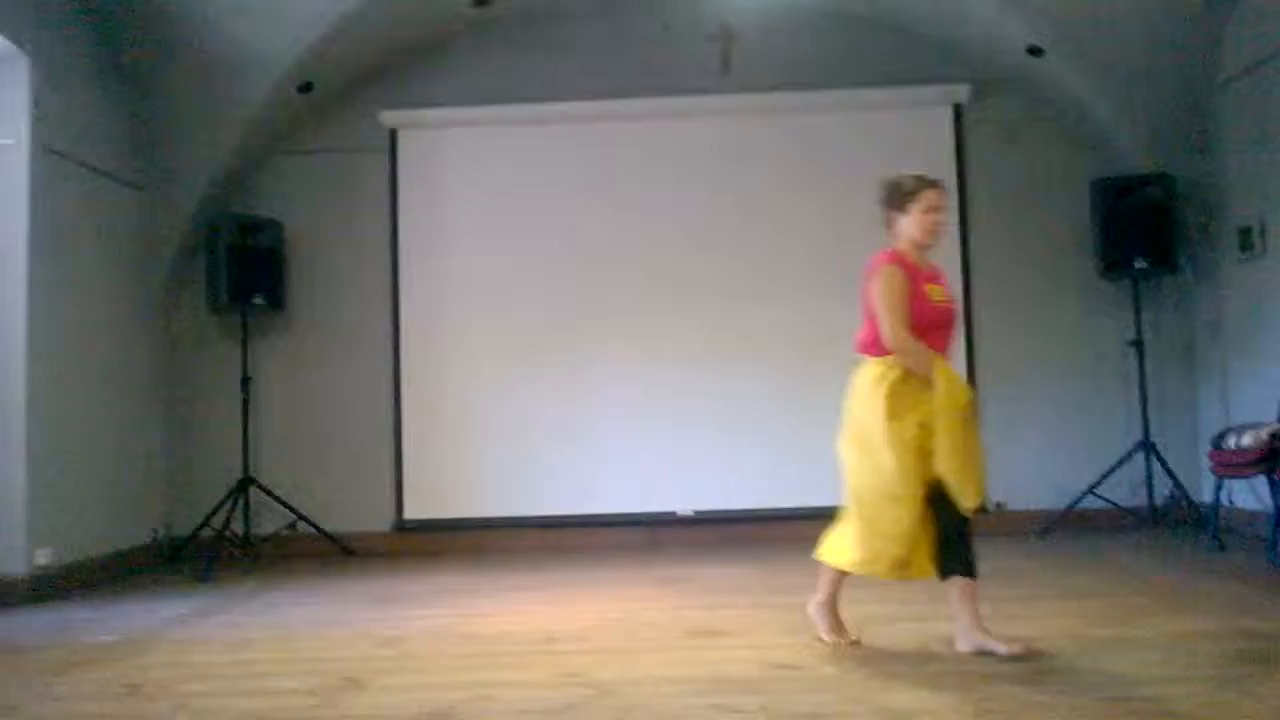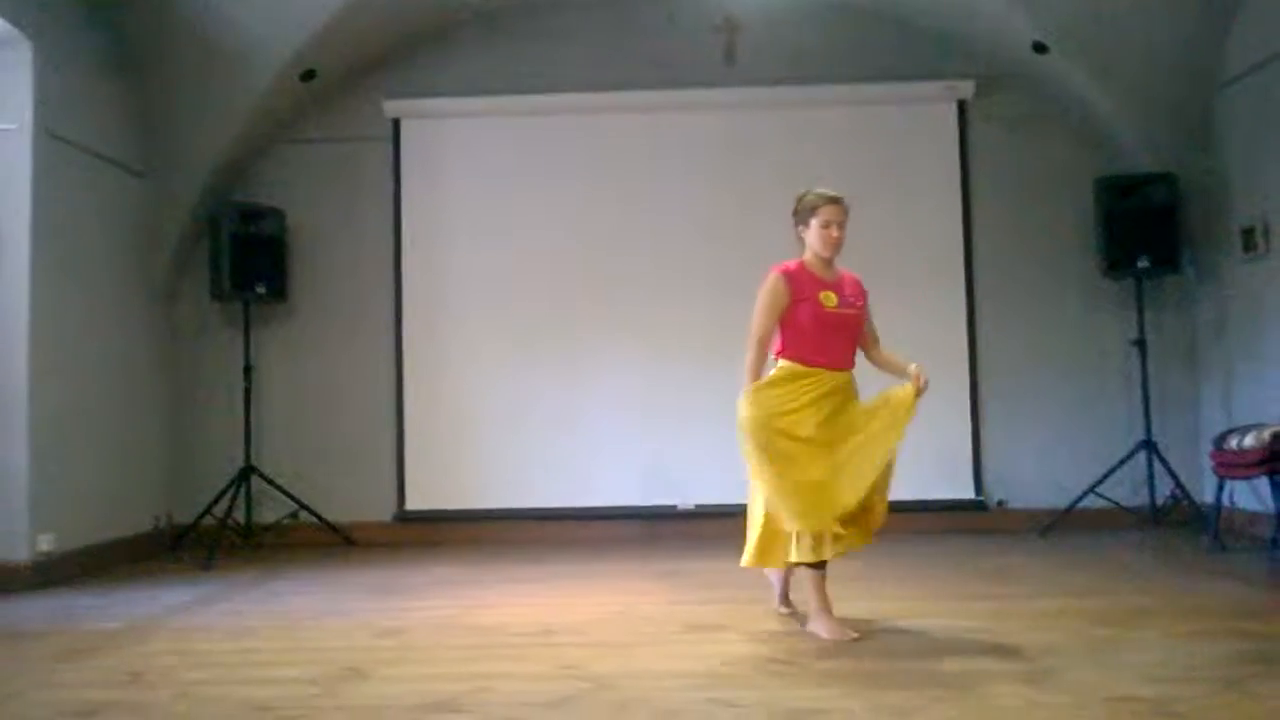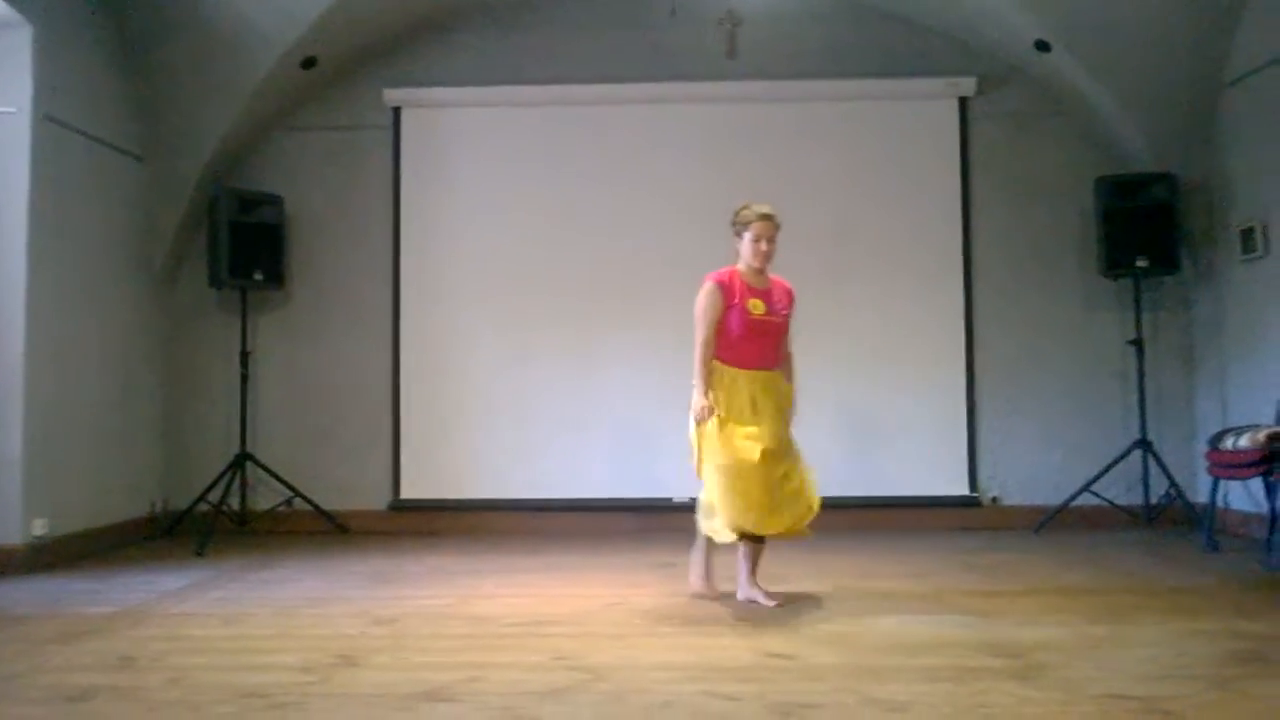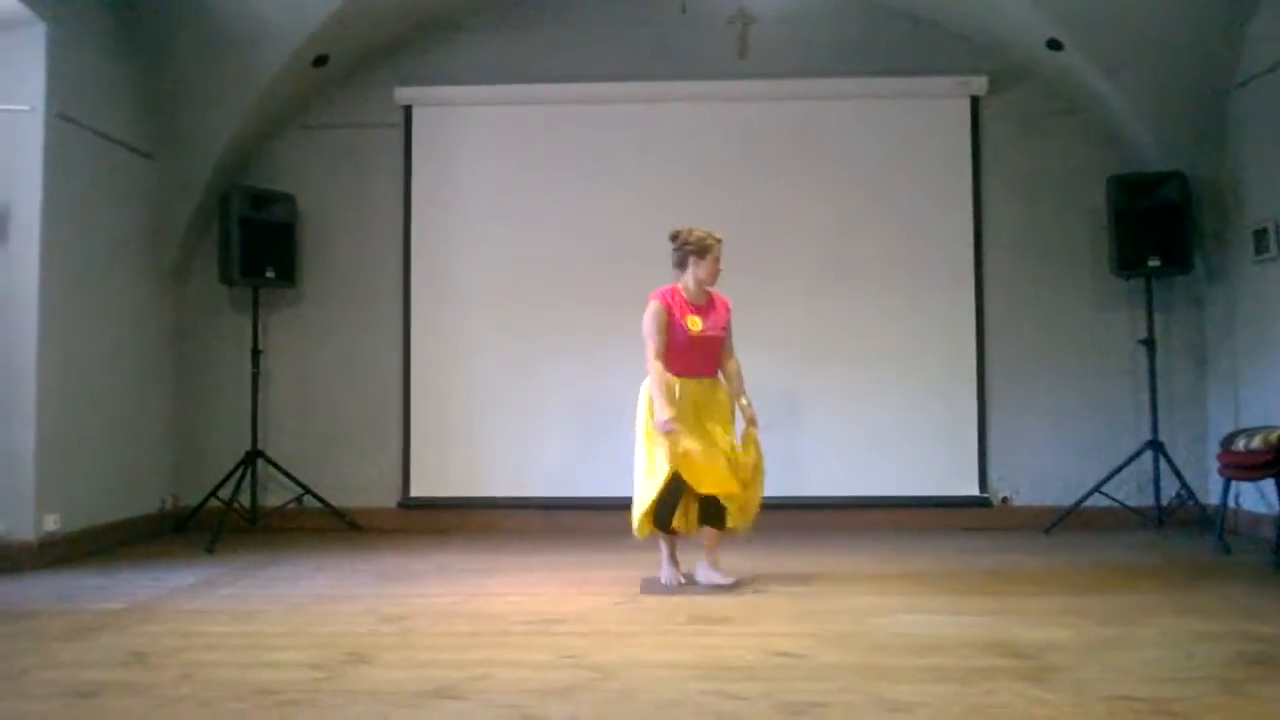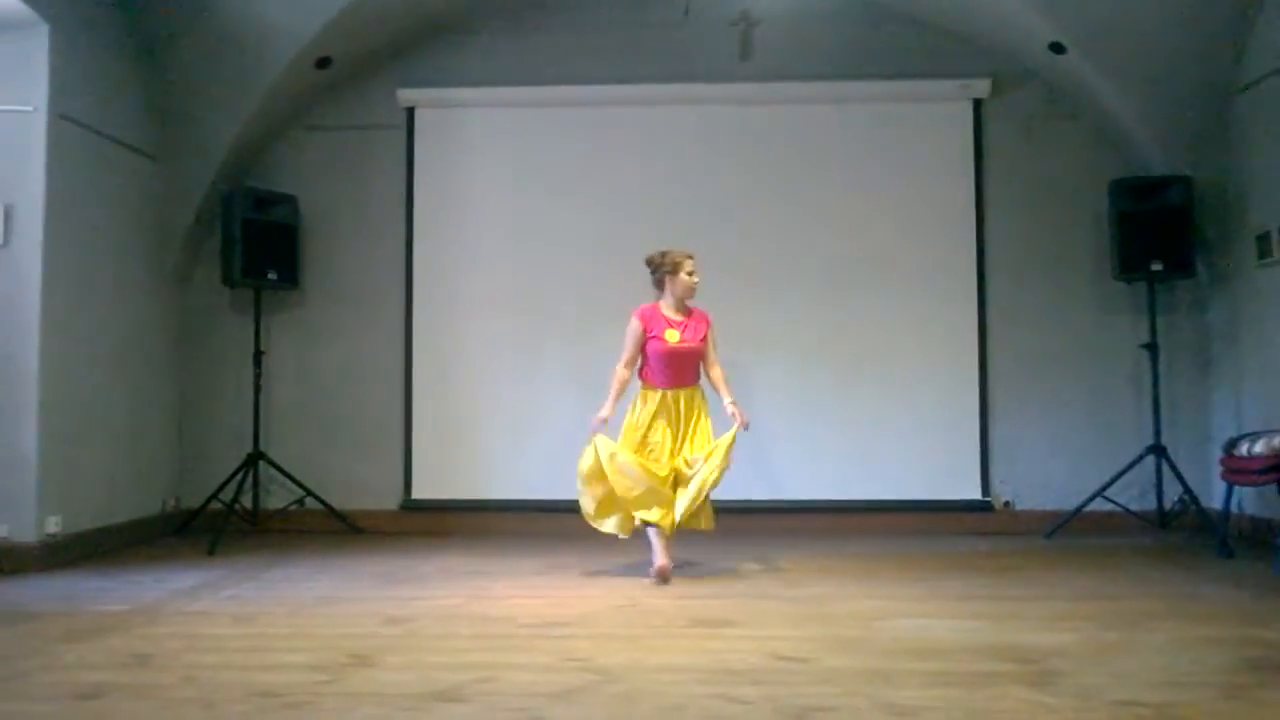
dt=0.5s
person 1, frame 1
left shoulder: (933, 273)
right shoulder: (888, 269)
right elbow: (896, 339)
right wrist: (945, 381)
left hip: (926, 399)
right hip: (889, 396)
left knee: (951, 509)
right knee: (881, 506)
left ankle: (971, 630)
right ankle: (824, 602)
person 1, frame 2
left shoulder: (853, 286)
right shoulder: (785, 278)
left elbow: (872, 346)
right elbow: (759, 340)
left wrist: (908, 371)
right wrist: (751, 398)
left hip: (841, 396)
right hip: (796, 394)
left knee: (837, 495)
right knee: (809, 495)
left ankle: (781, 571)
right ankle: (819, 612)
person 1, frame 3
left shoulder: (783, 292)
right shoulder: (719, 285)
right elbow: (704, 344)
left wrist: (788, 399)
right wrist: (701, 393)
left hip: (767, 393)
right hip: (728, 391)
left knee: (765, 484)
right knee: (730, 479)
left ankle: (749, 581)
right ankle: (702, 558)
person 1, frame 4
left shoulder: (721, 305)
right shoulder: (661, 303)
left elbow: (727, 358)
right elbow: (654, 359)
left wrist: (742, 401)
right wrist: (664, 407)
left hip: (709, 398)
right hip: (669, 398)
left knee: (717, 476)
right knee: (673, 478)
left ankle: (709, 564)
right ankle: (669, 561)
person 1, frame 5
left shoulder: (702, 320)
right shoulder: (643, 318)
left elbow: (711, 365)
right elbow: (625, 365)
left wrist: (729, 402)
right wrist: (609, 405)
left hip: (690, 408)
right hip: (653, 406)
left knee: (683, 477)
right knee: (653, 477)
left ankle: (664, 545)
right ankle: (660, 555)
